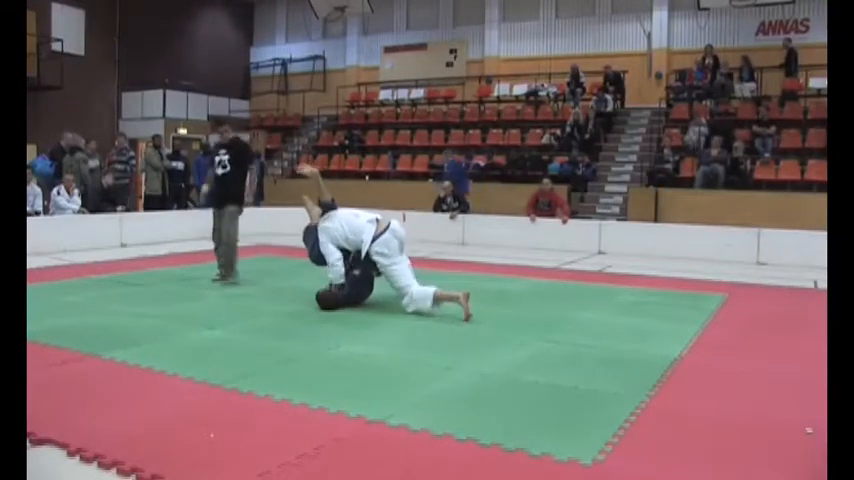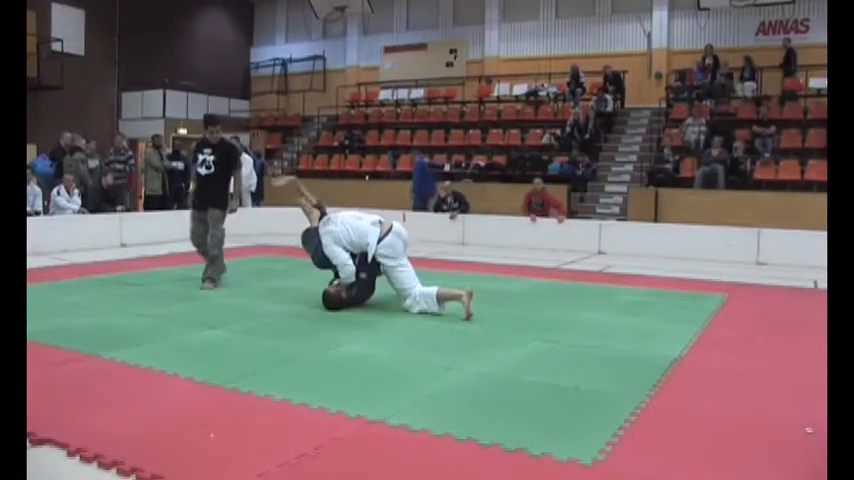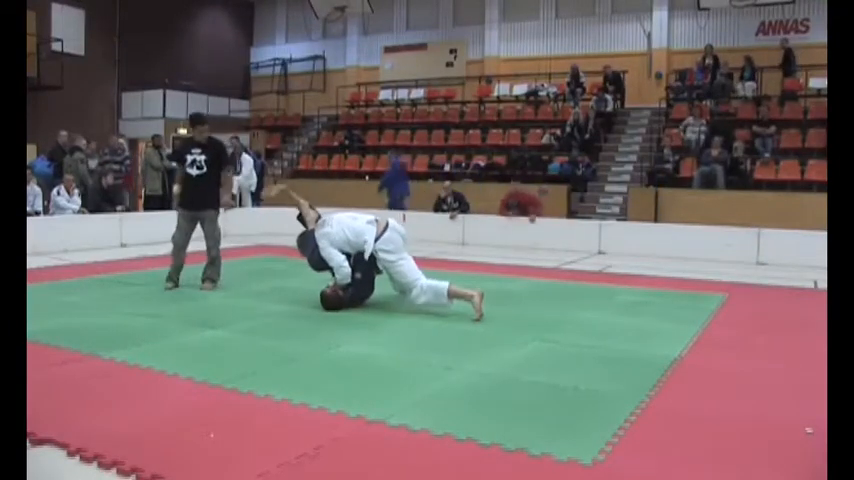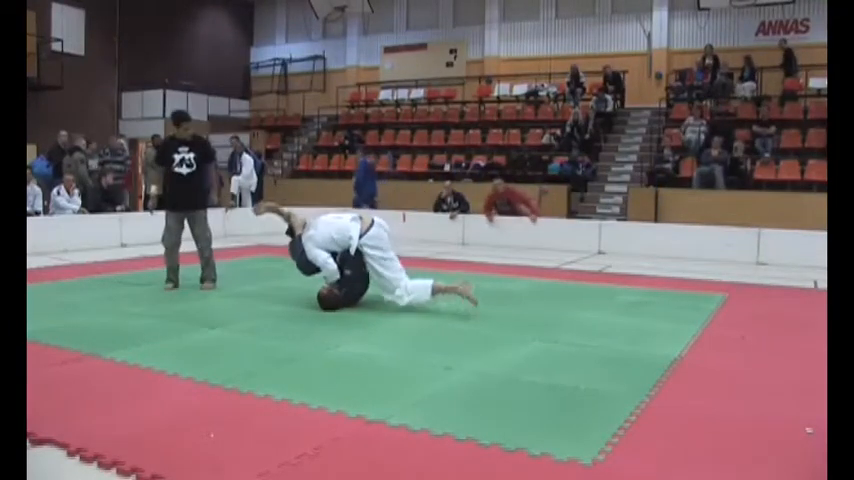
dt=0.4s
person 1, frame 1
left shoulder: (323, 236)
right shoulder: (332, 215)
left elbow: (336, 268)
left wrist: (334, 289)
left hip: (381, 246)
right hip: (392, 228)
left knee: (411, 297)
left ankle: (456, 297)
person 1, frame 2
left shoulder: (326, 240)
right shoulder: (330, 218)
left elbow: (347, 268)
left wrist: (340, 289)
left hip: (385, 247)
right hip: (394, 230)
left knee: (414, 298)
left ankle: (460, 295)
person 1, frame 3
left shoulder: (321, 243)
right shoulder: (325, 223)
left elbow: (343, 271)
right elbow: (307, 210)
left wrist: (336, 288)
left hip: (384, 247)
right hip: (390, 229)
left knee: (421, 287)
left ankle: (472, 296)
person 1, frame 4
left shoulder: (309, 245)
right shoulder: (311, 225)
left elbow: (330, 268)
right elbow: (292, 217)
left wrist: (330, 288)
left hip: (368, 241)
right hip: (375, 224)
left knee: (399, 291)
left ankle: (454, 289)
person 2, frame 1
left shoulder: (241, 146)
right shoulder: (216, 148)
right wrist: (205, 191)
left hip: (234, 199)
right hip: (218, 198)
left knee: (228, 235)
right knee: (218, 238)
left ankle: (230, 272)
right ankle: (225, 271)
person 2, frame 2
left shoulder: (228, 148)
right shoulder: (200, 145)
left elbow: (236, 174)
left wrist: (234, 200)
right wrist: (191, 191)
left hip: (217, 202)
right hip: (199, 200)
left knee: (215, 241)
right knee: (197, 238)
left ankle: (211, 277)
right ankle: (218, 266)
person 2, frame 3
left shoulder: (217, 146)
right shoulder: (185, 145)
left elbow: (226, 171)
right elbow: (181, 170)
left wrist: (226, 194)
right wrist: (177, 193)
left hip: (209, 203)
right hip: (187, 202)
left knee: (212, 242)
right knee: (179, 241)
left ankle: (211, 278)
right ankle: (173, 278)
person 2, frame 4
left shoulder: (201, 143)
right shoulder: (167, 145)
left elbow: (210, 168)
right elbow: (161, 170)
left wrist: (213, 192)
right wrist: (154, 194)
left hip: (197, 202)
right hip: (173, 202)
left knee: (204, 241)
right knee: (170, 243)
left ankle: (209, 277)
right ankle: (172, 278)
